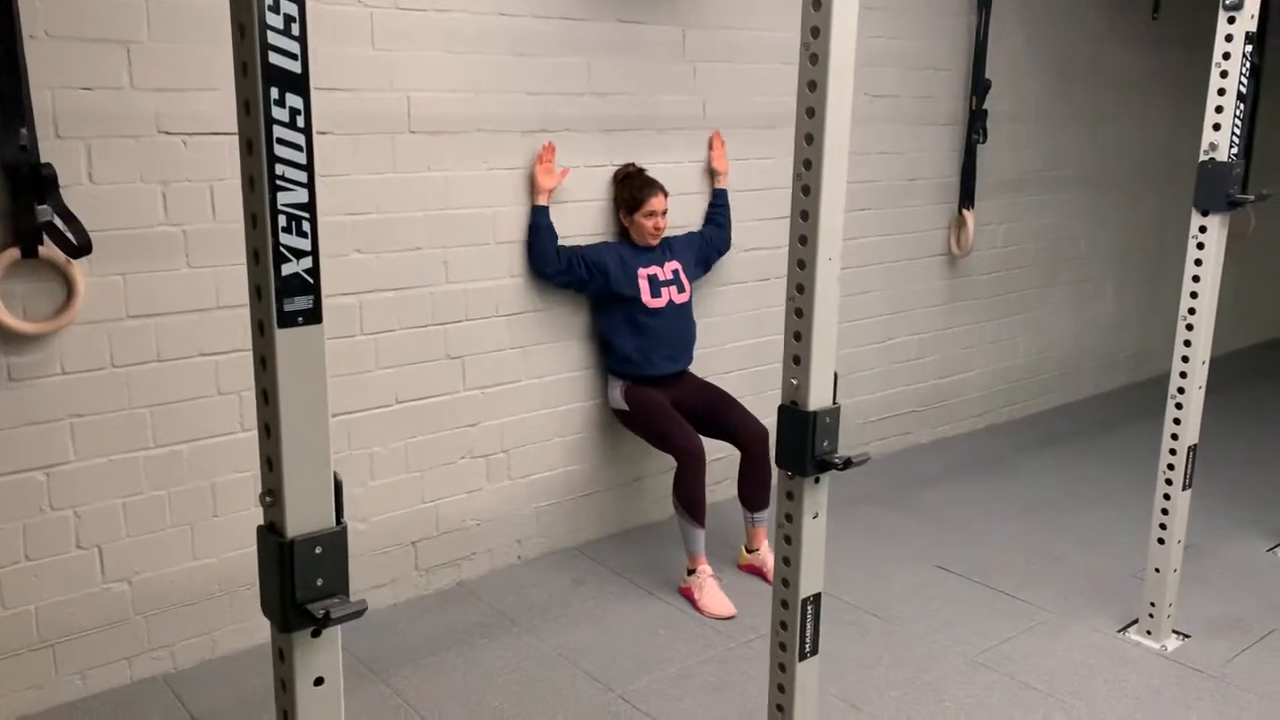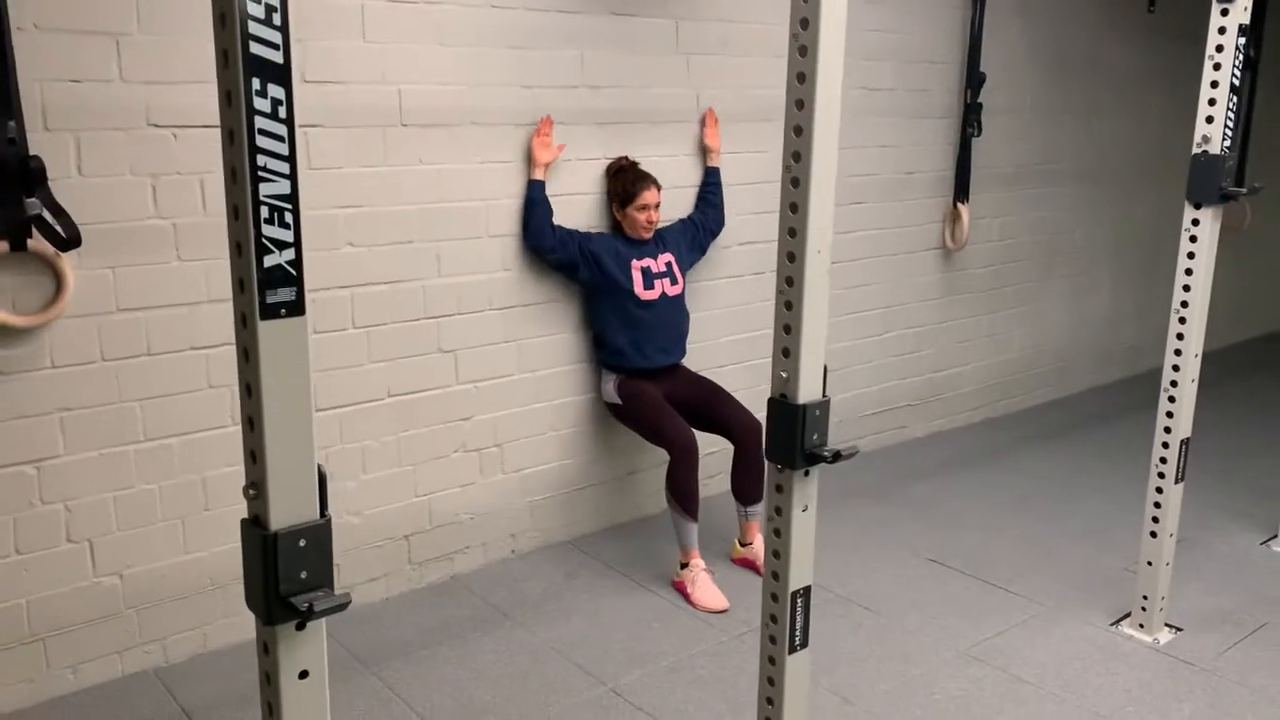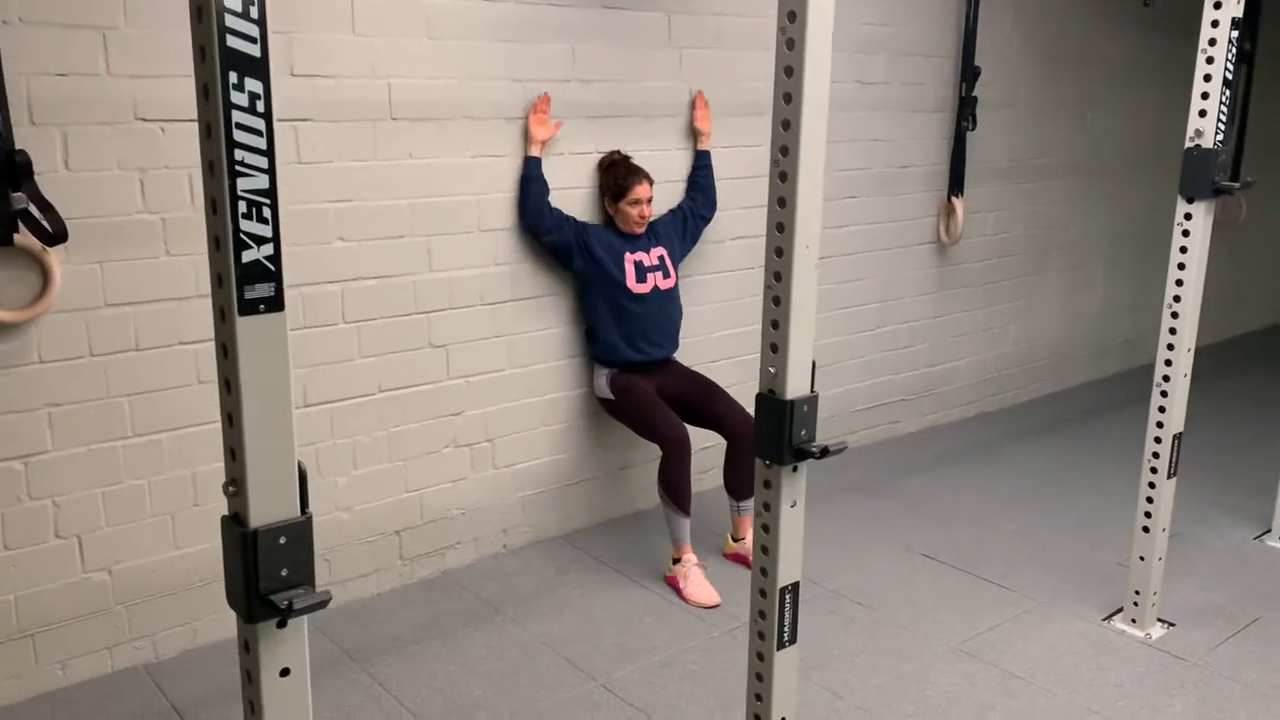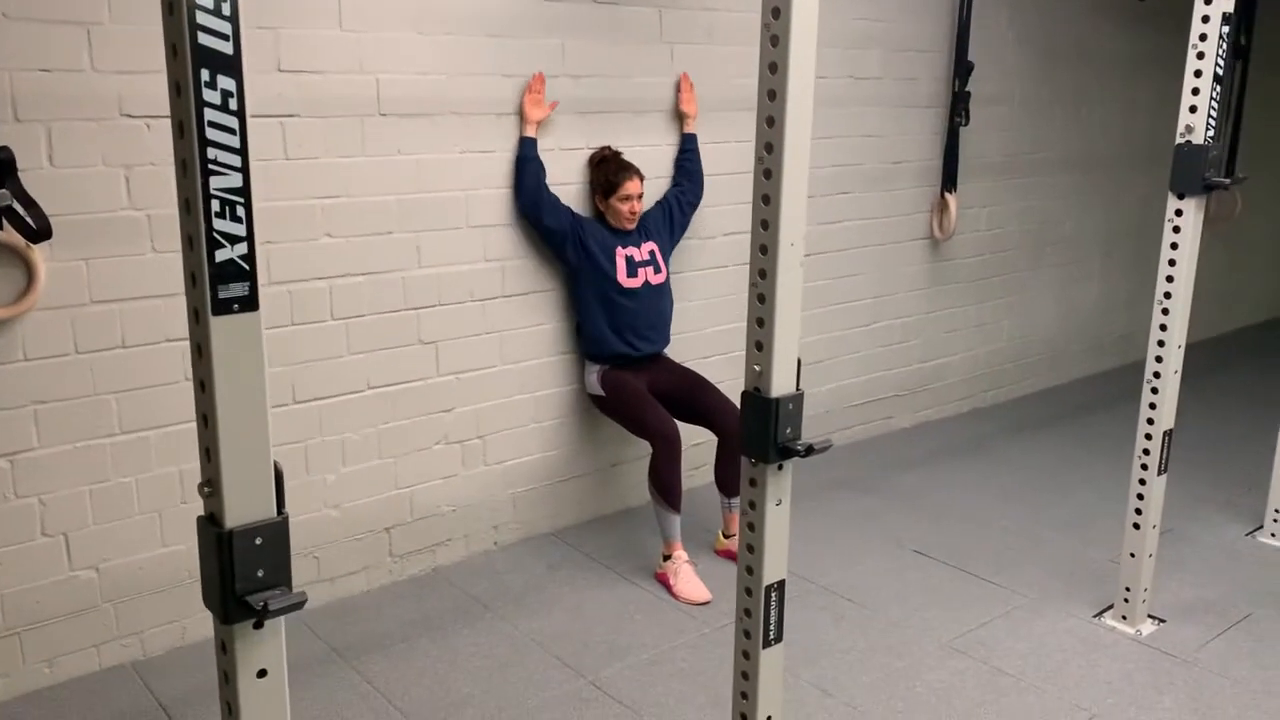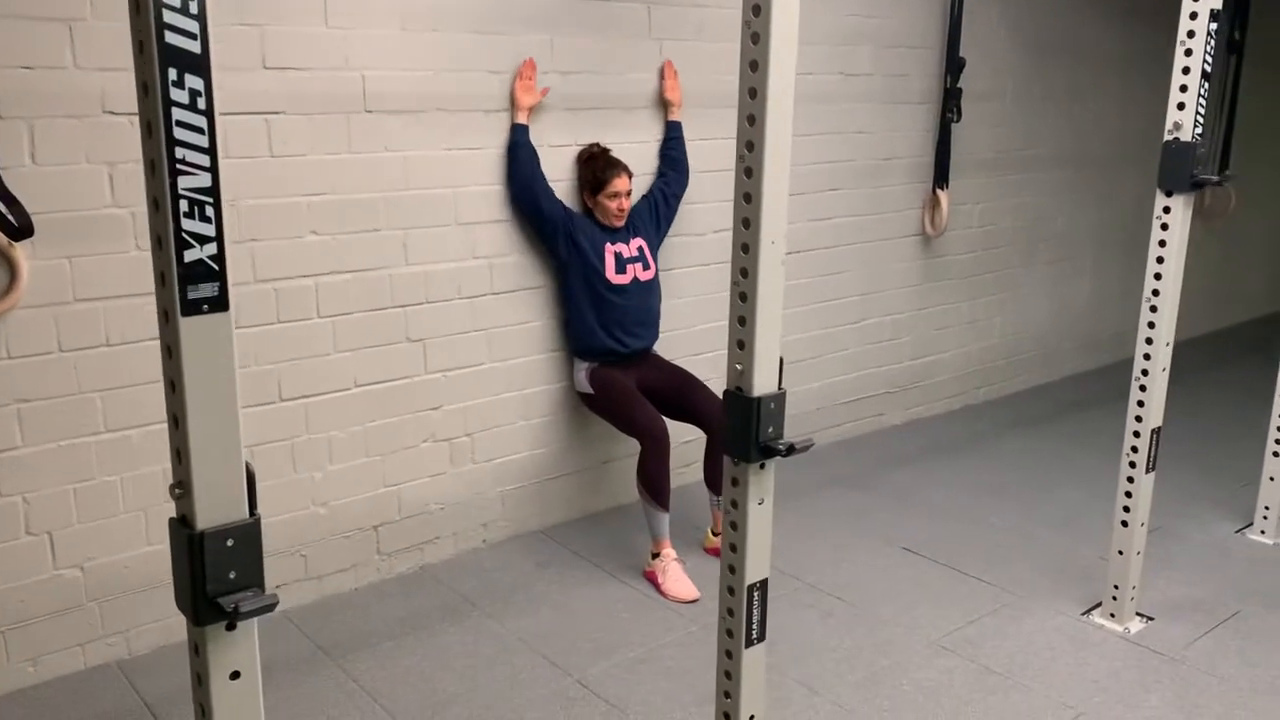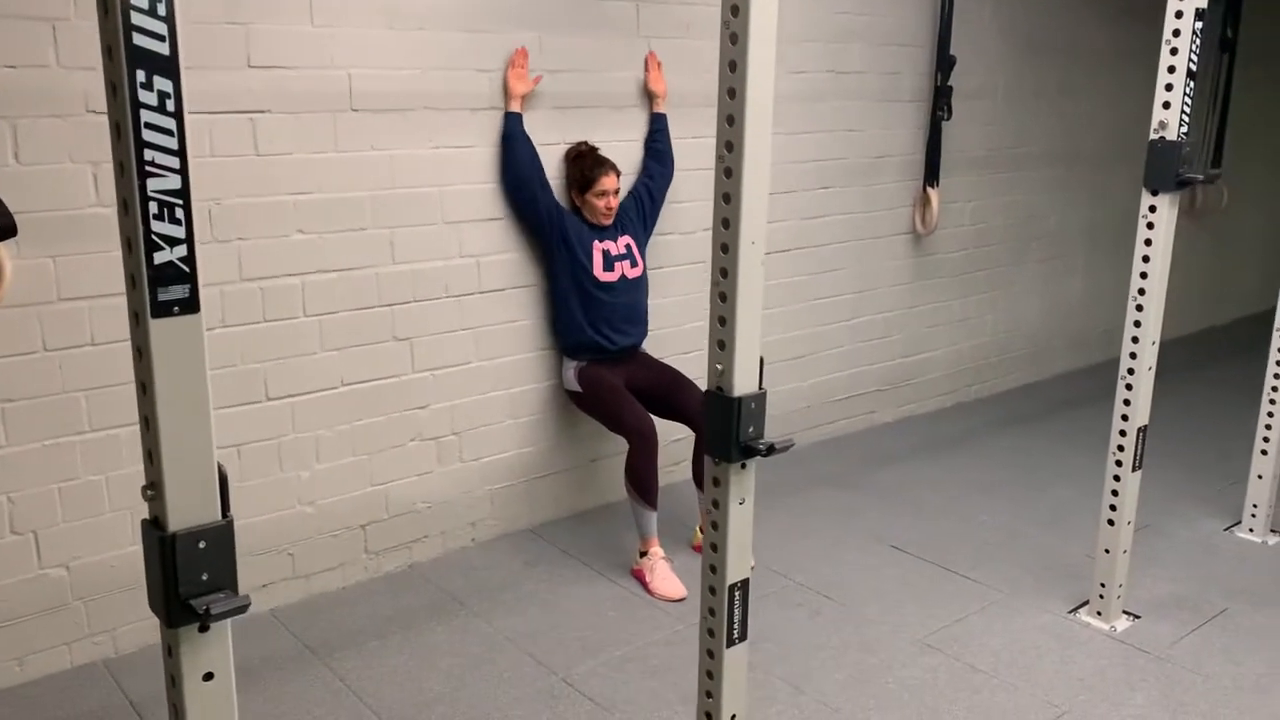
dt=0.2s
person 1, frame 1
left shoulder: (681, 249)
right shoulder: (608, 260)
left elbow: (719, 238)
right elbow: (548, 264)
left wrist: (719, 180)
right wrist: (542, 198)
left hip: (682, 381)
right hip: (634, 389)
left knee: (755, 436)
right knee: (690, 450)
left ankle: (756, 549)
right ankle: (697, 574)
person 1, frame 2
left shoulder: (674, 240)
right shoulder: (599, 251)
left elbow: (711, 218)
right elbow: (542, 239)
left wrist: (712, 157)
right wrist: (538, 171)
left hip: (675, 374)
right hip: (627, 382)
left knee: (748, 429)
right knee: (683, 444)
left ankle: (749, 542)
right ankle: (690, 567)
person 1, frame 3
left shoulder: (666, 234)
right shoulder: (592, 243)
left elbow: (702, 203)
right elbow: (538, 219)
left wrist: (702, 140)
right wrist: (535, 149)
left hip: (667, 369)
right hip: (619, 377)
left knee: (742, 425)
right knee: (675, 439)
left ankle: (742, 537)
right ankle: (683, 562)
person 1, frame 4
left shoulder: (657, 226)
right shoulder: (583, 238)
left elbow: (689, 187)
right elbow: (533, 201)
left wrist: (688, 124)
right wrist: (530, 129)
left hip: (659, 364)
right hip: (610, 373)
left knee: (732, 421)
right knee: (665, 435)
left ankle: (732, 534)
right ankle: (673, 559)
person 1, frame 5
left shoulder: (645, 221)
right shoulder: (572, 233)
left elbow: (674, 175)
right elbow: (527, 188)
left wrist: (673, 111)
right wrist: (521, 115)
left hip: (647, 361)
right hip: (599, 370)
left knee: (721, 418)
right knee: (653, 433)
left ankle: (720, 532)
right ankle: (661, 557)
person 1, frame 6
left shoulder: (632, 219)
right shoulder: (561, 230)
left elbow: (659, 168)
right elbow: (522, 179)
left wrist: (657, 103)
right wrist: (515, 104)
left hip: (636, 359)
right hip: (587, 368)
left knee: (708, 416)
right knee: (641, 432)
left ankle: (709, 530)
right ankle: (649, 555)
